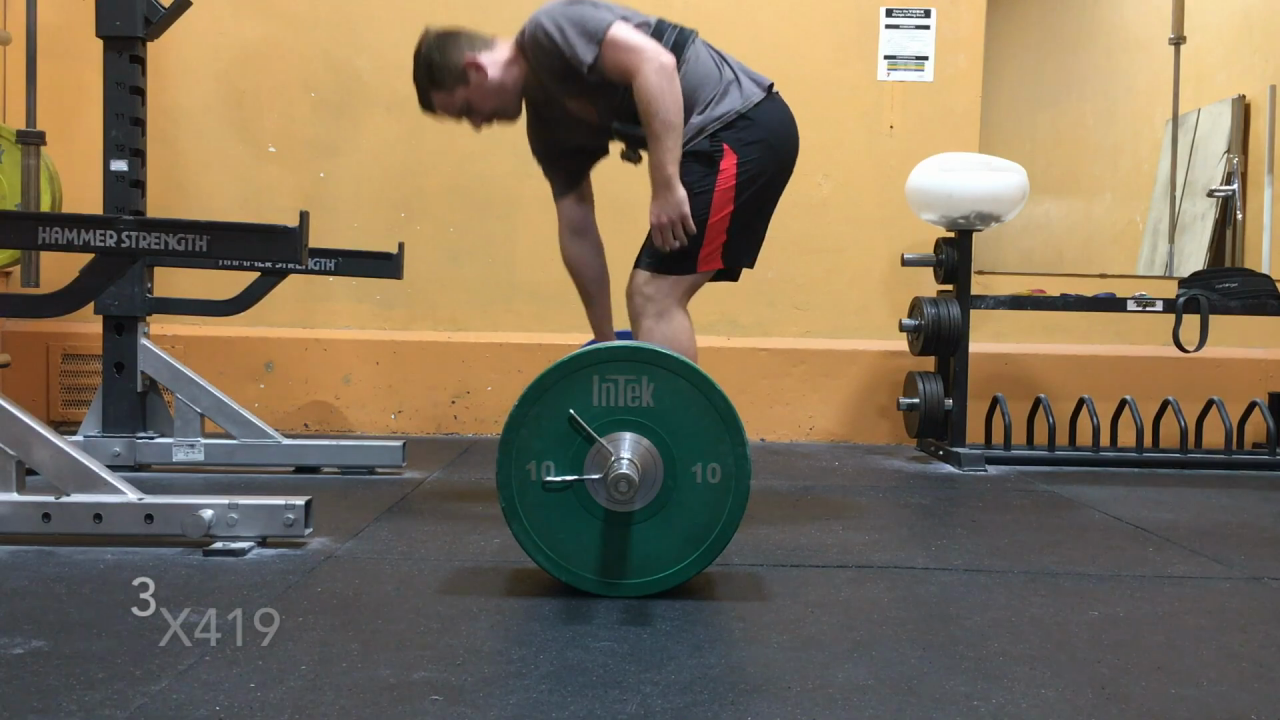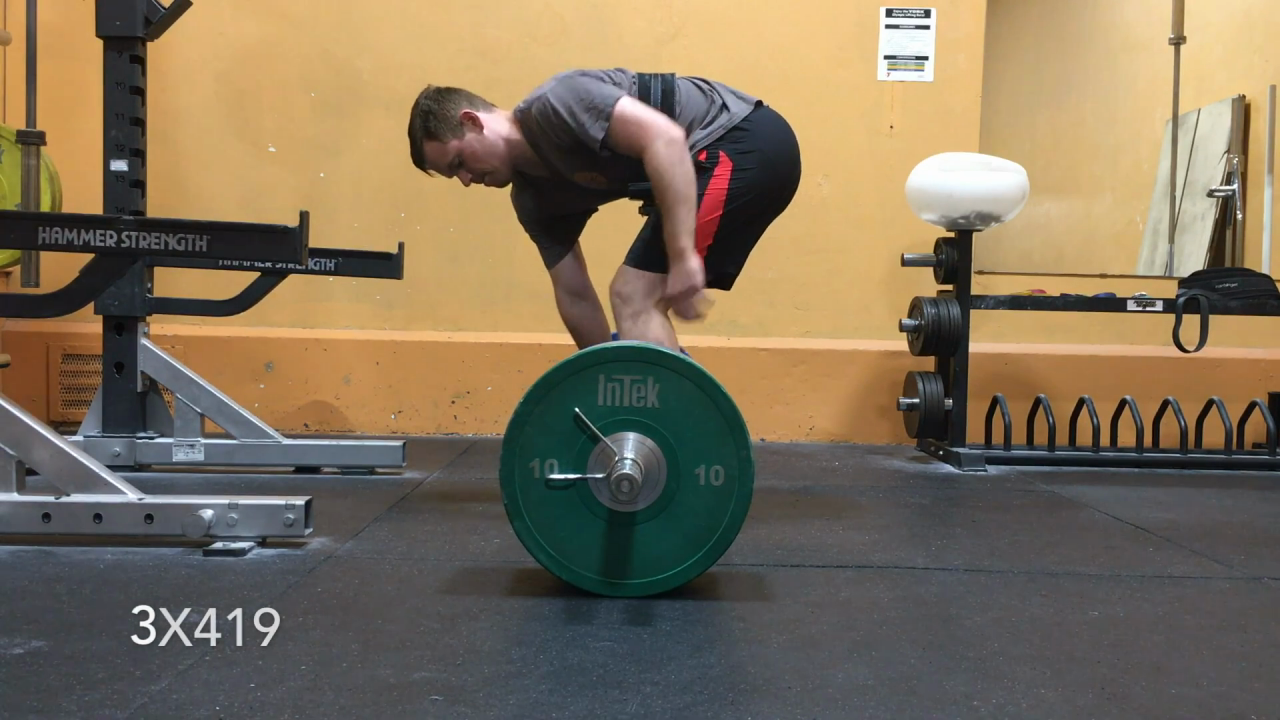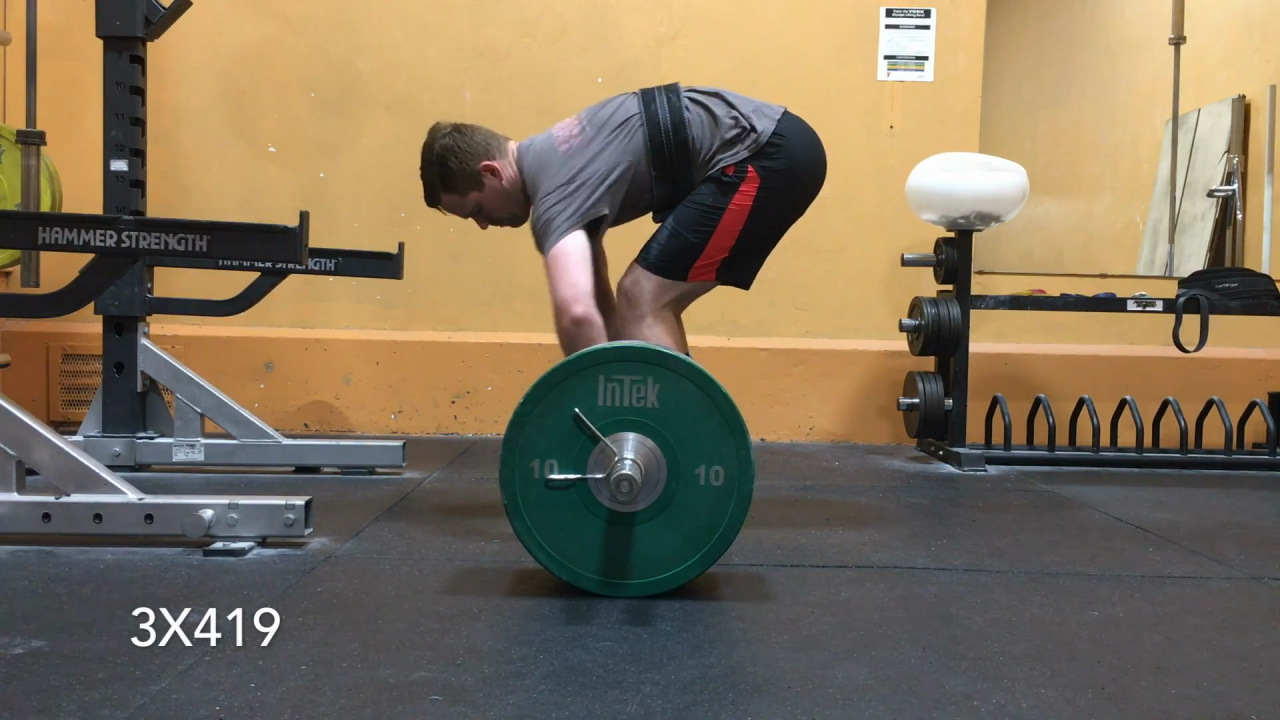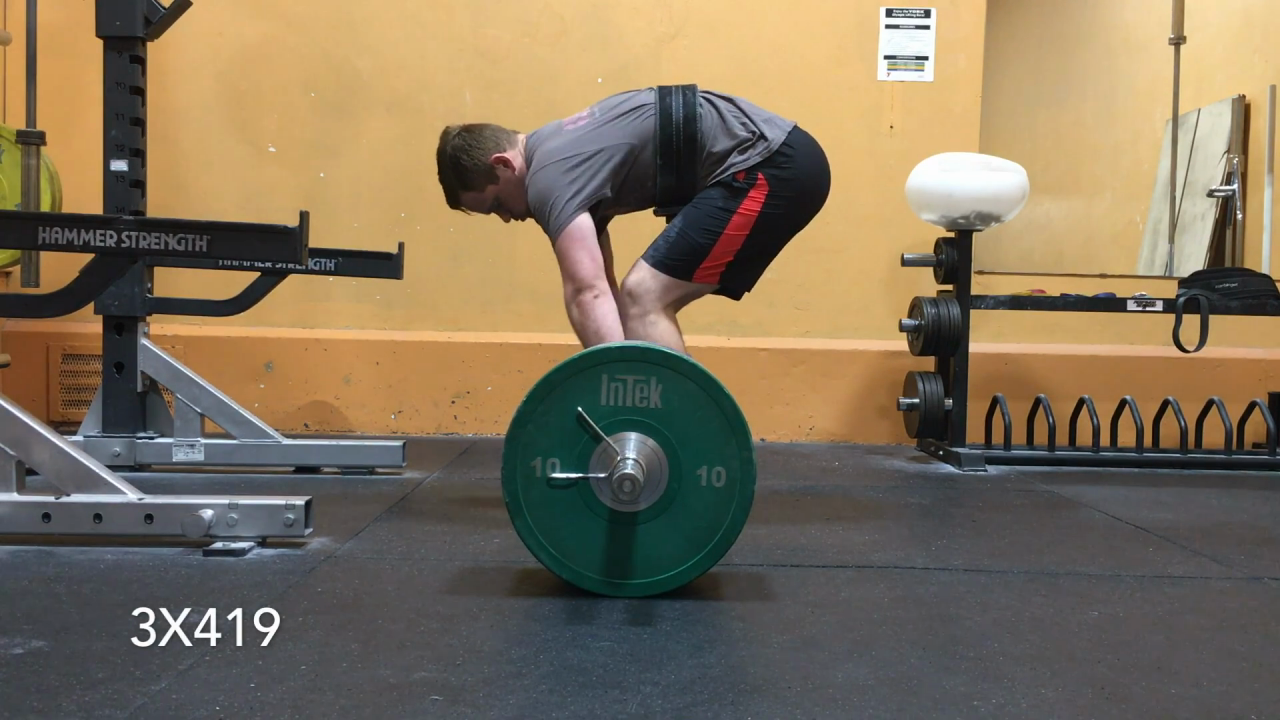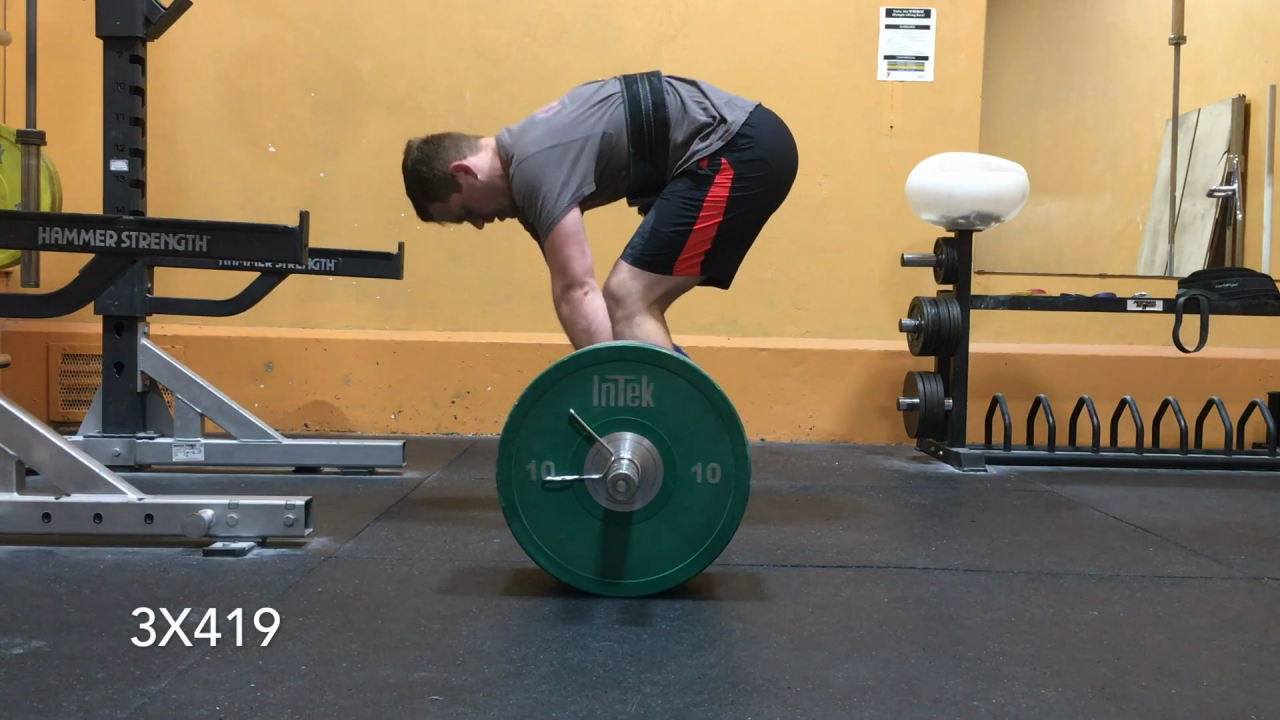
dt=1s
person 1, frame 1
left shoulder: (547, 34)
right shoulder: (546, 121)
left elbow: (656, 64)
right elbow: (577, 233)
left wrist: (665, 188)
right wrist: (605, 339)
left hip: (743, 128)
right hip: (738, 134)
left knee: (653, 295)
right knee: (656, 298)
person 1, frame 2
left shoulder: (552, 108)
right shoulder: (533, 193)
left elbow: (665, 136)
right elbow: (573, 295)
left wrist: (683, 257)
left hip: (747, 143)
left knee: (635, 294)
right knee: (637, 296)
person 1, frame 3
left shoulder: (553, 188)
right shoulder: (548, 171)
left elbow: (575, 310)
right elbow: (591, 305)
left hip: (771, 154)
right hip: (773, 149)
left knee: (643, 302)
right knee: (652, 304)
person 1, frame 4
left shoulder: (551, 175)
right shoulder: (572, 167)
left elbow: (586, 293)
right elbow: (600, 290)
left hip: (774, 166)
right hip: (778, 162)
left knee: (643, 299)
right knee: (647, 301)
person 1, frame 5
left shoulder: (534, 168)
right shoulder: (528, 163)
left elbow: (576, 289)
right elbow: (575, 288)
left hip: (741, 150)
right hip: (747, 144)
left knee: (627, 299)
right knee: (635, 301)
